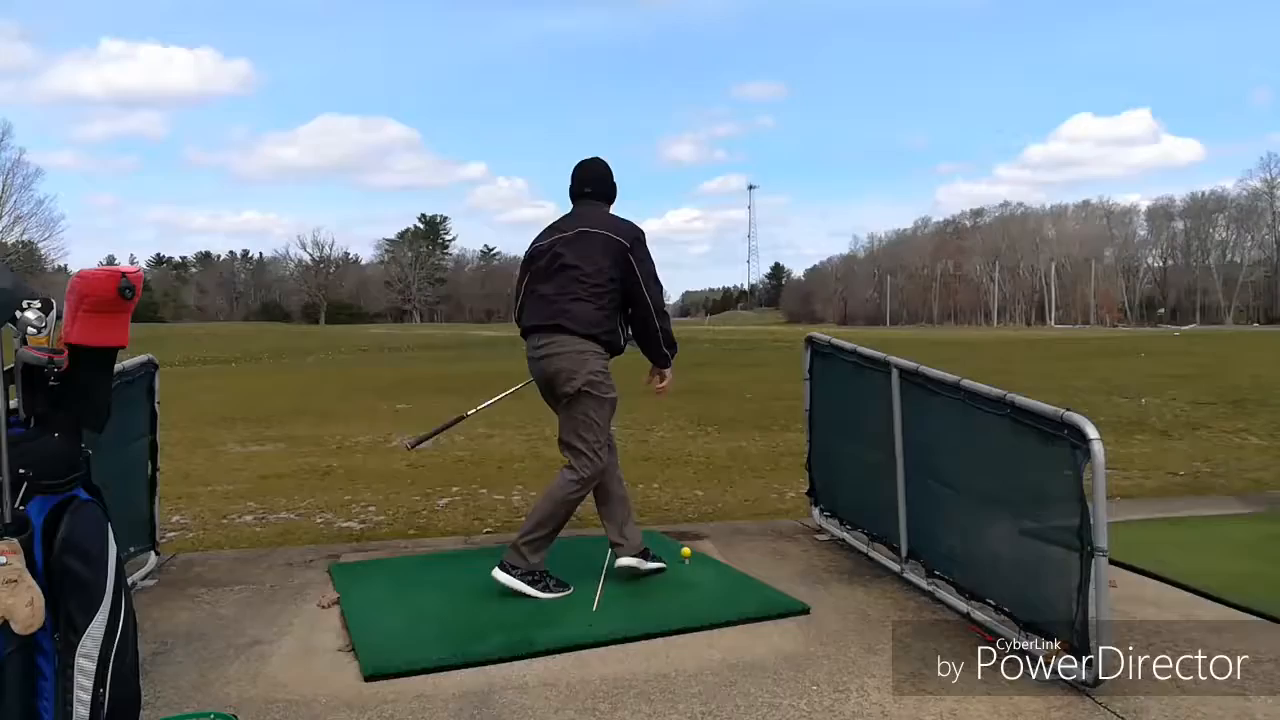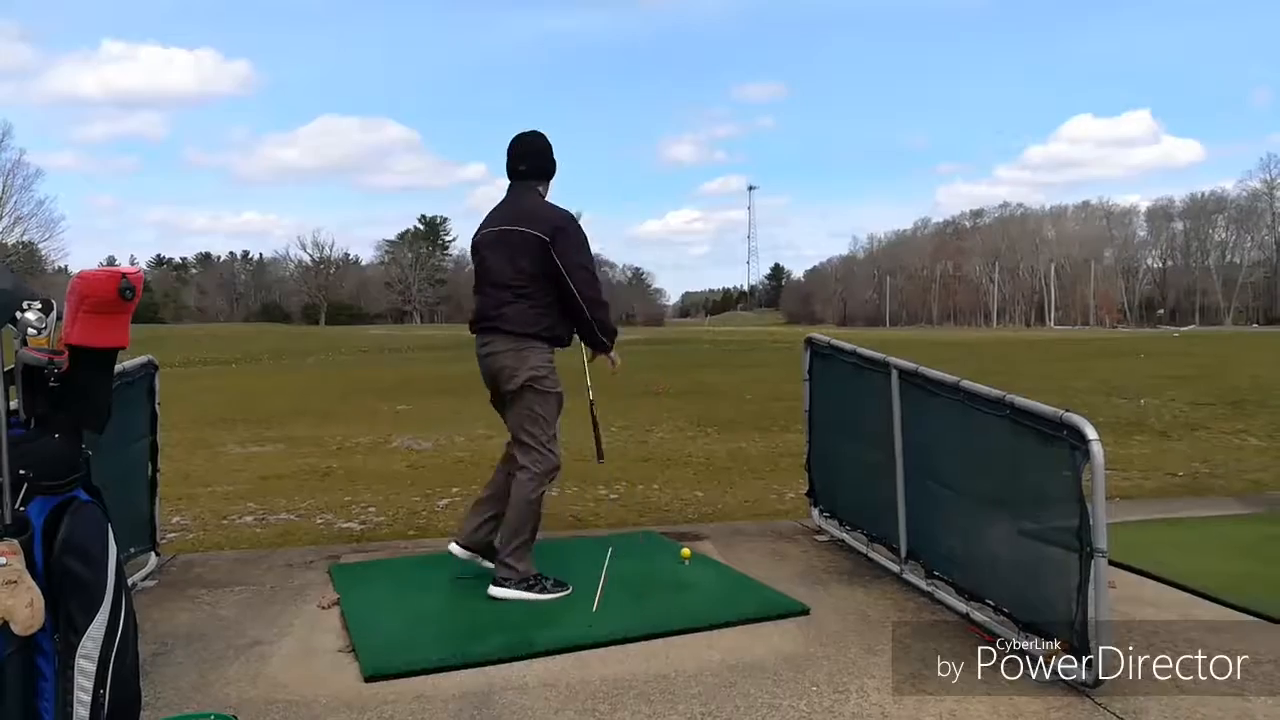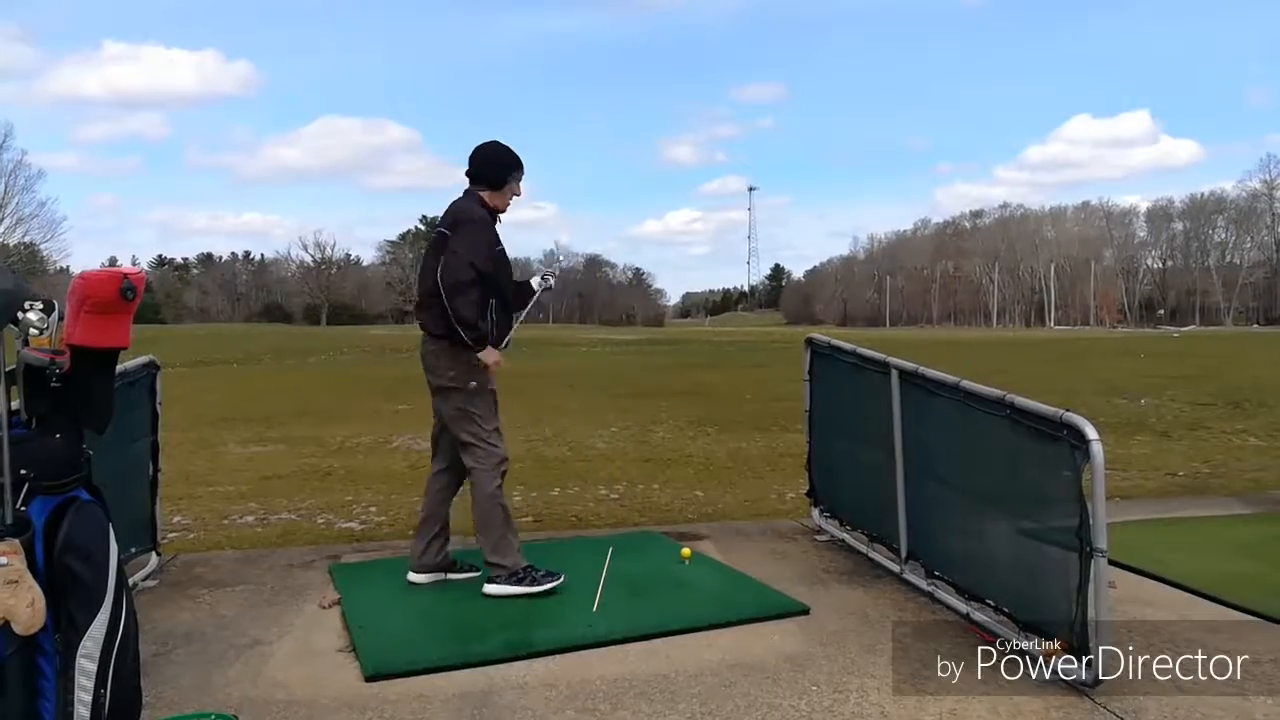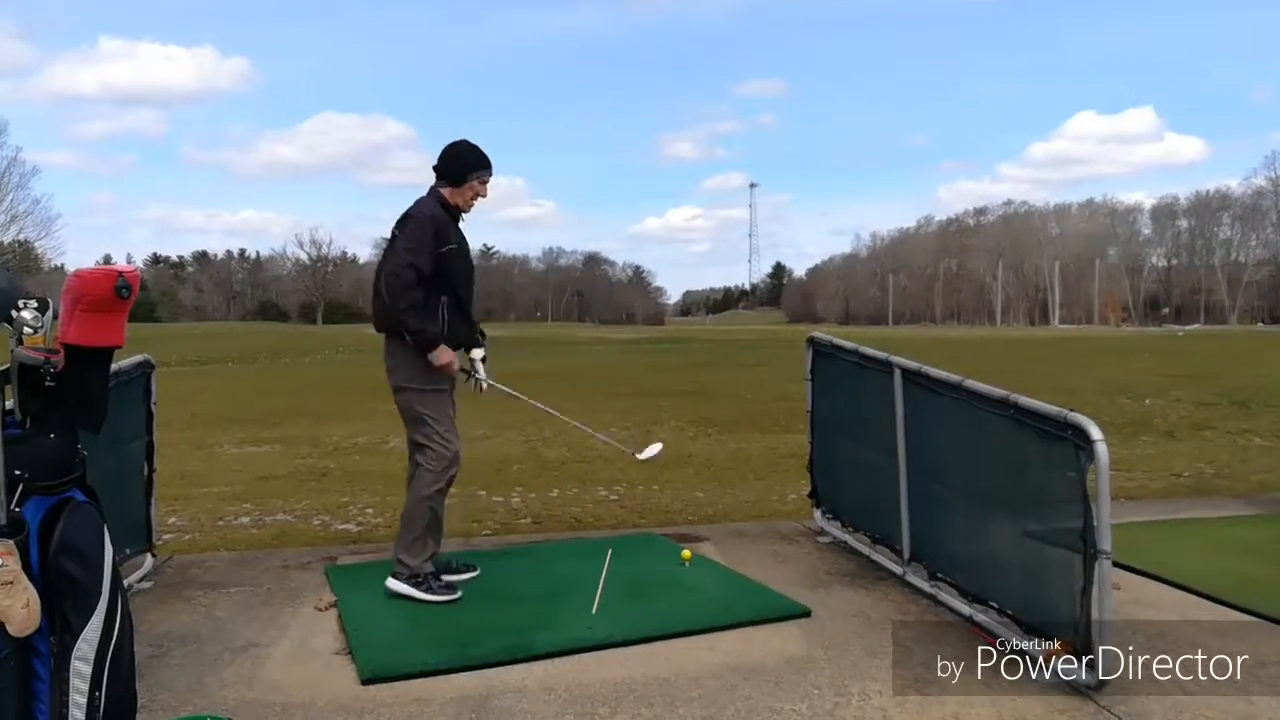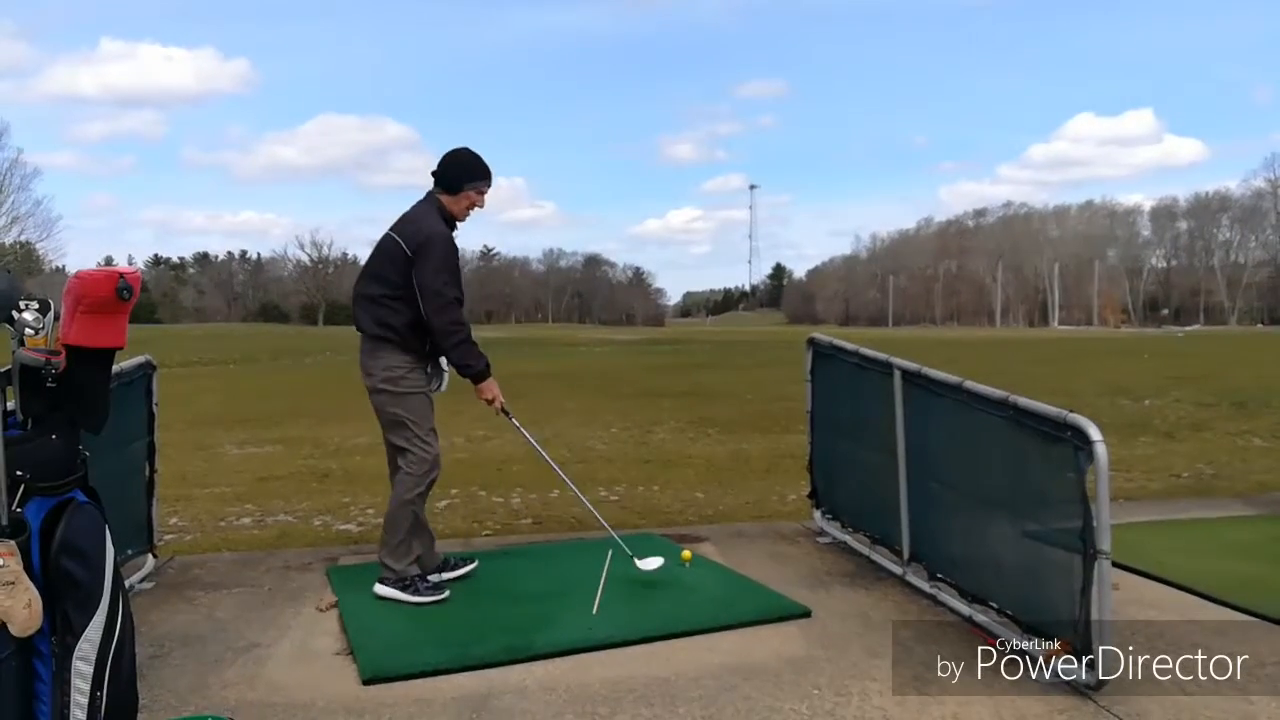
dt=0.4s
person 1, frame 1
left shoulder: (546, 237)
right shoulder: (622, 233)
left elbow: (524, 300)
right elbow: (647, 299)
right wrist: (662, 358)
left hip: (539, 350)
right hip: (581, 353)
left knee: (598, 446)
right knee: (583, 462)
left ankle: (628, 546)
right ankle: (520, 562)
person 1, frame 2
left shoulder: (490, 224)
right shoulder: (556, 221)
right elbow: (583, 291)
right wrist: (604, 341)
left hip: (491, 345)
right hip: (527, 351)
left knee: (523, 448)
right knee: (538, 459)
left ankle: (475, 537)
right ankle: (513, 573)
person 1, frame 3
left shoulder: (468, 221)
right shoulder: (471, 220)
right elbow: (453, 284)
left wrist: (529, 287)
right wrist: (480, 345)
left hip: (451, 356)
right hip: (458, 358)
left knee: (450, 457)
right knee: (487, 455)
left ankle: (428, 560)
right ankle: (504, 567)
person 1, frame 4
left shoulder: (445, 224)
right shoulder: (425, 219)
right elbow: (399, 286)
left wrist: (473, 345)
right wrist: (433, 344)
left hip: (428, 356)
right hip: (417, 357)
left knee: (429, 457)
right knee: (440, 455)
left ankle: (424, 559)
right ankle: (410, 569)
person 1, frame 5
left shoulder: (422, 222)
right shoulder: (433, 236)
right elbow: (444, 313)
left wrist: (435, 358)
right wrist: (479, 374)
left hip: (397, 355)
right hip: (394, 360)
left knee: (411, 460)
right knee: (420, 459)
left ankle: (422, 560)
right ankle: (396, 573)
